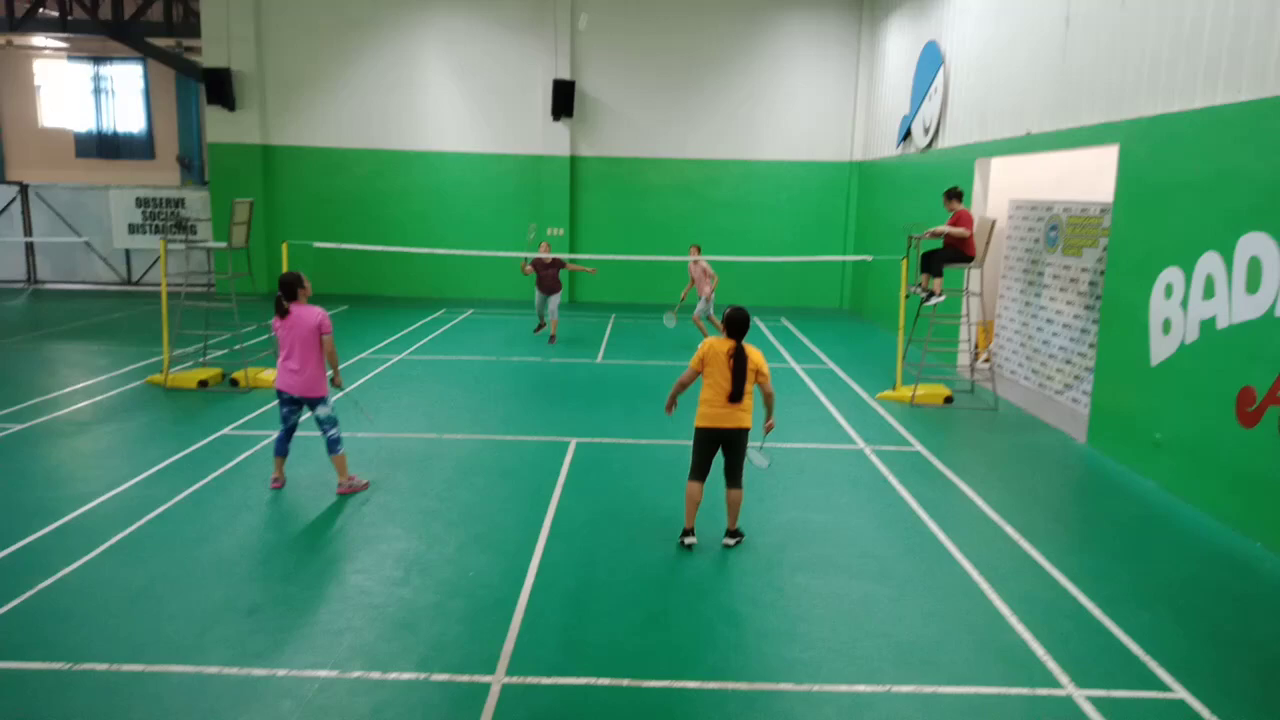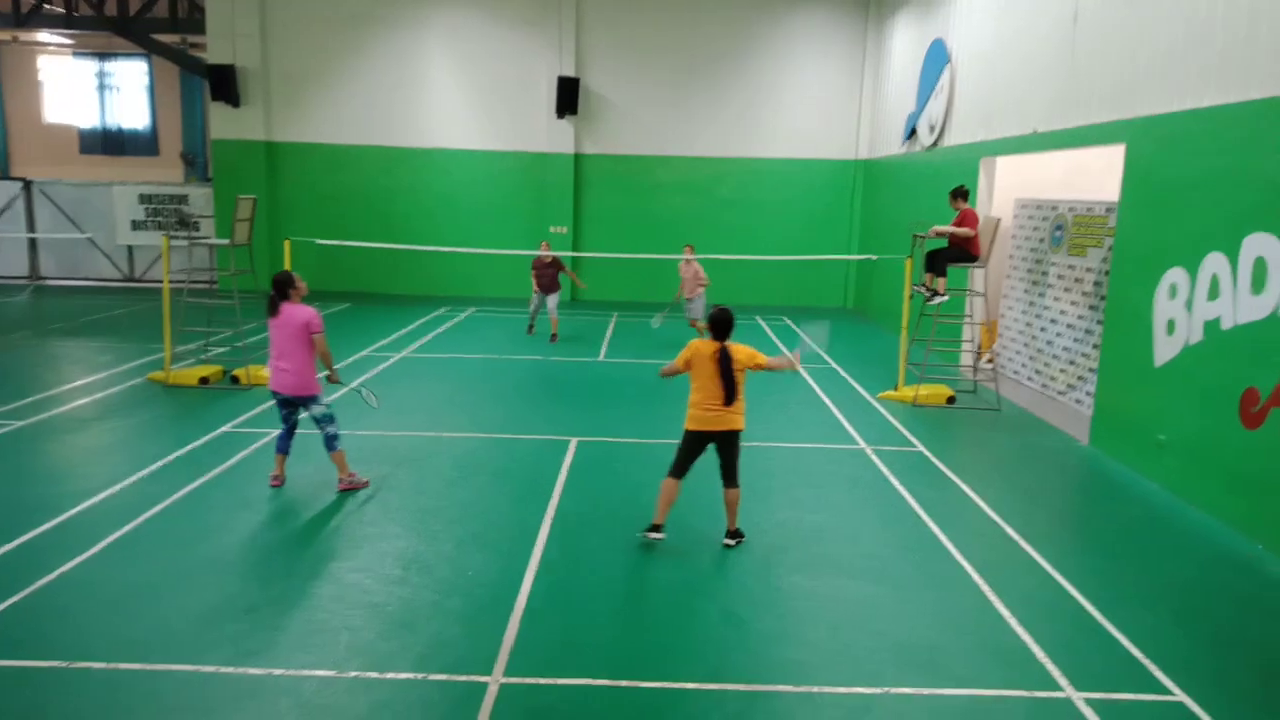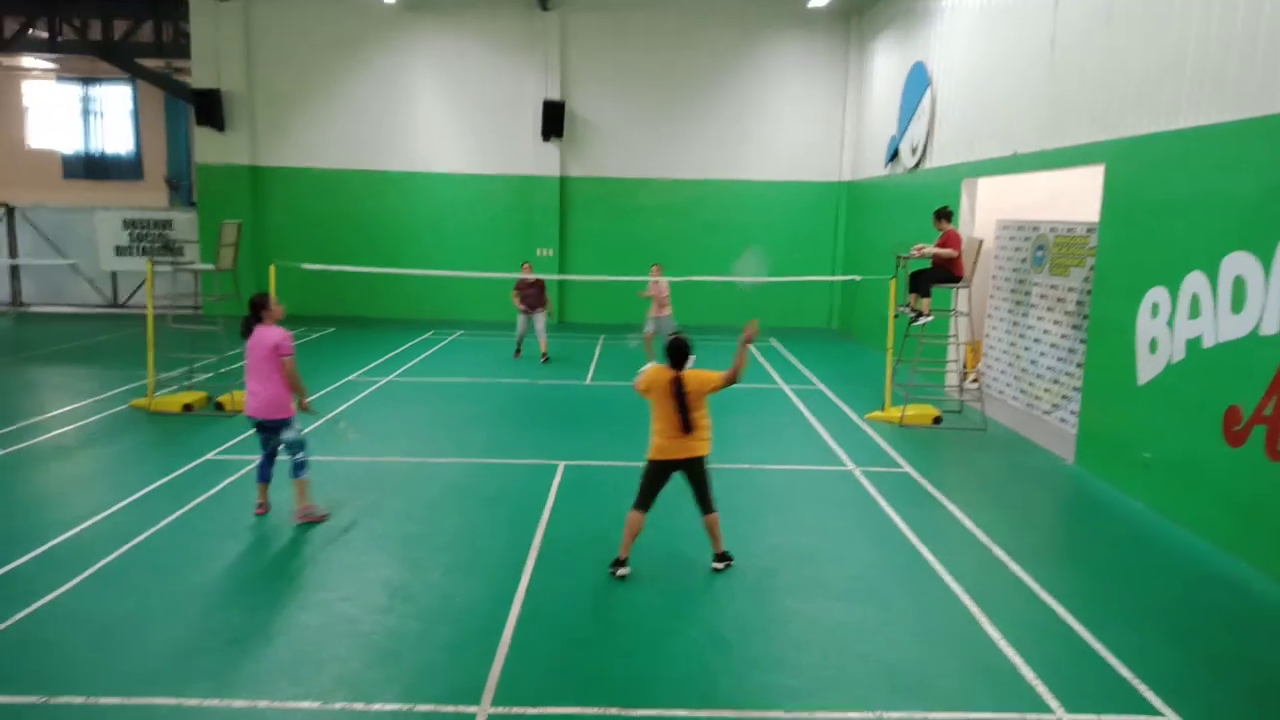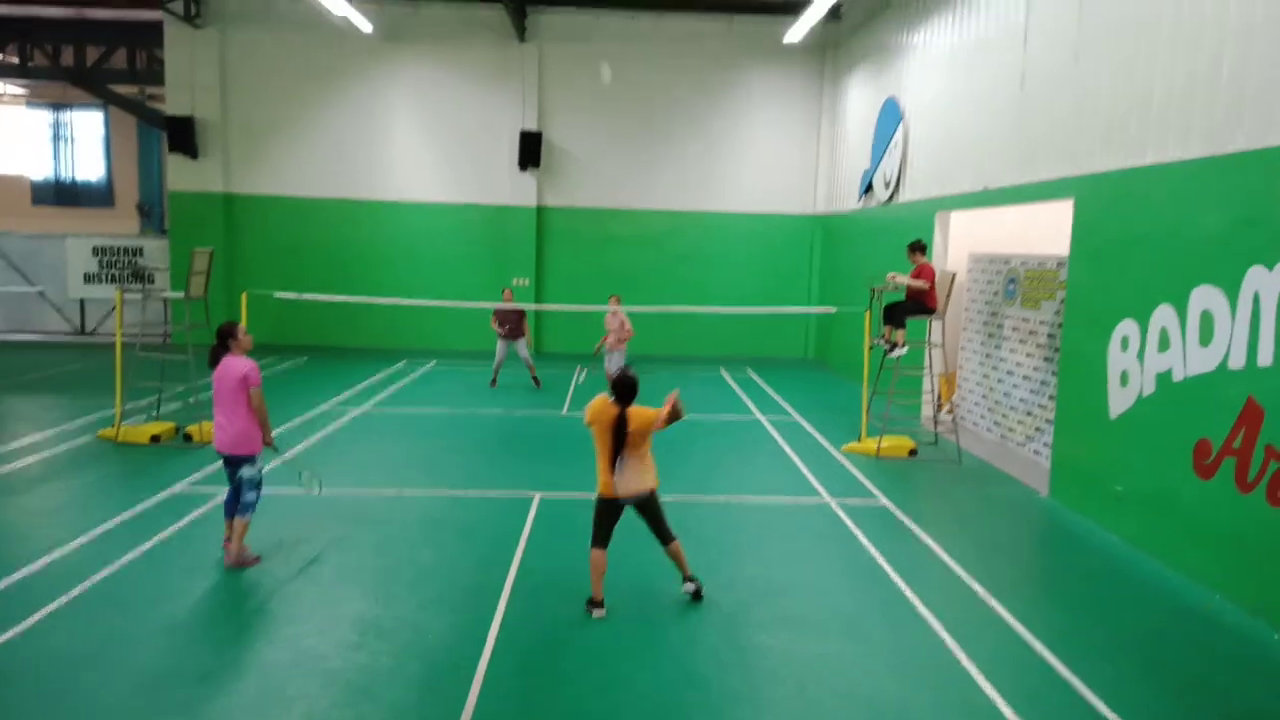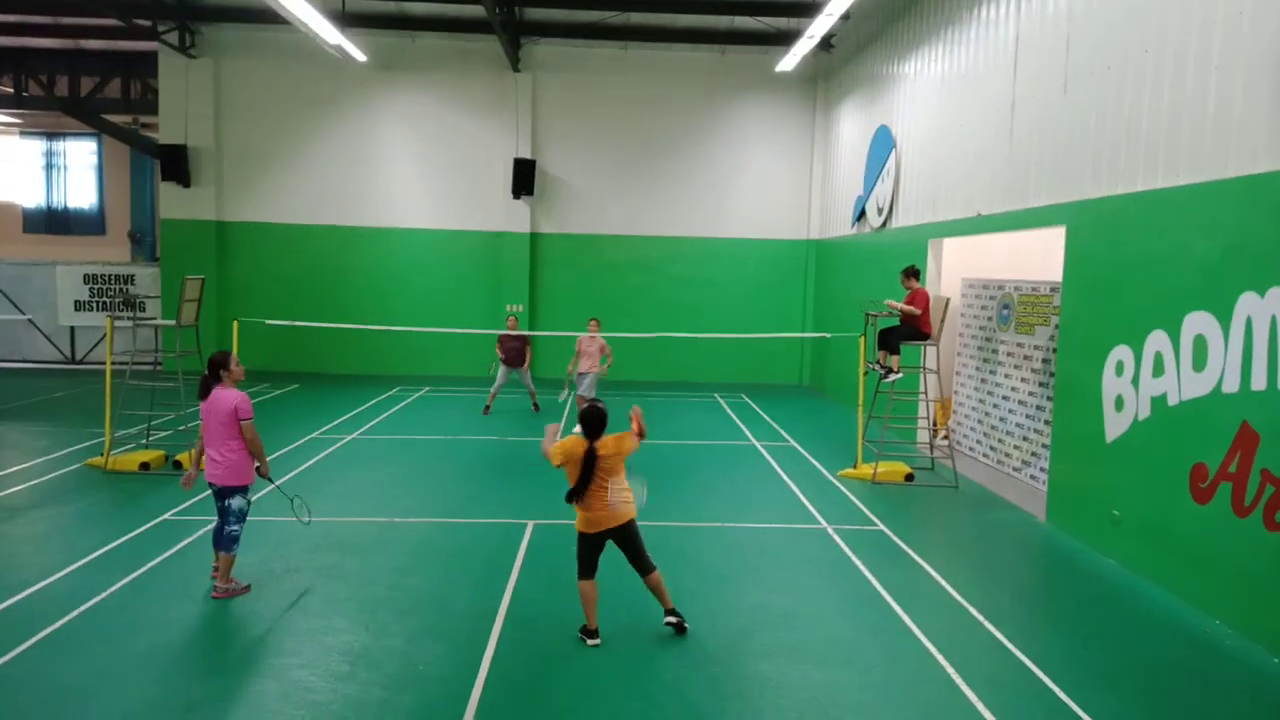
dt=0.2s
person 1, frame 1
left shoulder: (709, 346)
right shoulder: (754, 355)
left elbow: (687, 378)
right elbow: (767, 392)
left wrist: (671, 398)
right wrist: (769, 417)
left hip: (707, 422)
right hip: (738, 425)
left knee: (697, 476)
right knee: (734, 479)
left ankle: (688, 531)
right ankle: (732, 531)
person 1, frame 2
left shoulder: (695, 348)
right shoulder: (742, 353)
left elbow: (670, 370)
right elbow: (773, 364)
left wrist: (664, 371)
right wrist: (790, 363)
left hip: (698, 424)
right hip: (730, 426)
left knee: (675, 474)
right knee: (730, 479)
left ankle: (657, 526)
right ankle: (732, 531)
person 1, frame 3
left shoulder: (654, 376)
right shoulder: (699, 380)
left elbow: (639, 385)
right elbow: (734, 377)
right wrist: (744, 346)
left hip: (662, 453)
right hip: (694, 453)
left knee: (641, 505)
right knee: (706, 505)
left ankle: (622, 560)
right ankle: (719, 555)
person 1, frame 4
left shoulder: (598, 410)
right shoulder: (643, 417)
right elbow: (677, 415)
left wrist: (603, 397)
right wrist: (674, 404)
left hip: (610, 490)
right hip: (642, 488)
left knee: (599, 543)
right knee: (664, 534)
left ankle: (596, 601)
right ankle: (689, 580)
person 1, frame 5
left shoulder: (570, 445)
right shoulder: (615, 444)
left elbow: (549, 453)
right elbow: (640, 435)
left wrist: (551, 433)
right wrist: (638, 420)
left hip: (590, 524)
right hip: (622, 518)
left knee: (586, 574)
right knee: (644, 566)
left ankle: (591, 630)
right ankle: (670, 613)
person 2, frame 1
left shoulder: (279, 318)
right shoulder: (318, 315)
right elbow: (329, 351)
right wrist: (336, 375)
left hip: (285, 385)
right hip: (313, 386)
left knee: (286, 429)
right knee: (331, 430)
left ankle: (277, 476)
right ankle: (345, 481)
person 2, frame 2
left shoulder: (274, 316)
right shoulder: (309, 314)
right elbow: (321, 349)
right wrist: (332, 371)
left hip: (278, 384)
right hip: (304, 386)
left knee: (288, 427)
right knee: (328, 427)
left ankle: (277, 474)
right ankle: (346, 477)
person 2, frame 3
left shoulder: (252, 336)
right shoulder: (281, 336)
right elbow: (290, 373)
right wrist: (303, 398)
left hip: (254, 408)
right hip: (277, 409)
left knee: (268, 454)
right knee: (298, 453)
left ankle: (261, 501)
right ankle: (305, 507)
person 2, frame 4
left shoulder: (220, 367)
right shoulder: (248, 366)
right elbow: (257, 405)
right wrist: (267, 432)
left hip: (223, 440)
right hip: (245, 443)
left knee: (236, 489)
right knee: (250, 493)
left ankle: (230, 538)
right ankle: (235, 551)
person 2, frame 5
left shoulder: (208, 399)
right shoulder: (240, 398)
left elbow: (202, 437)
right elbow: (250, 438)
left wrist: (195, 467)
right wrist: (263, 463)
left hip: (214, 474)
right hip: (237, 475)
left knee: (223, 521)
right knee: (234, 526)
left ankle: (218, 566)
right ankle: (223, 584)
